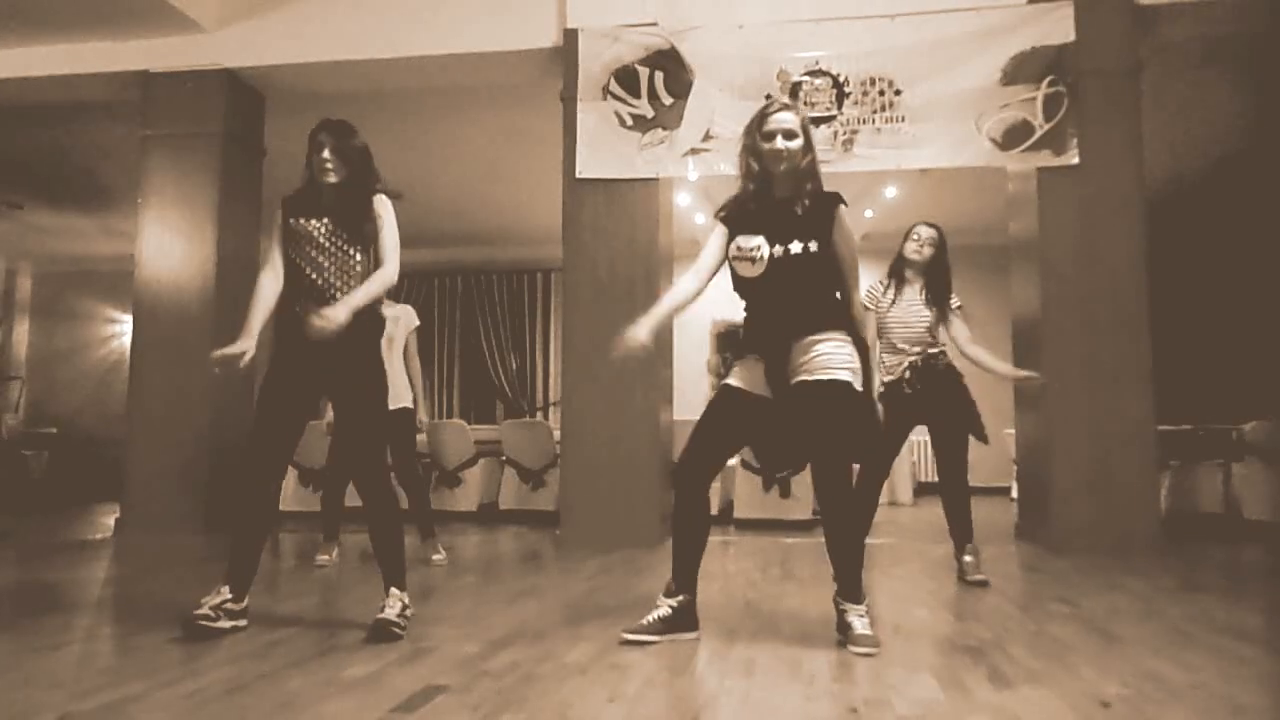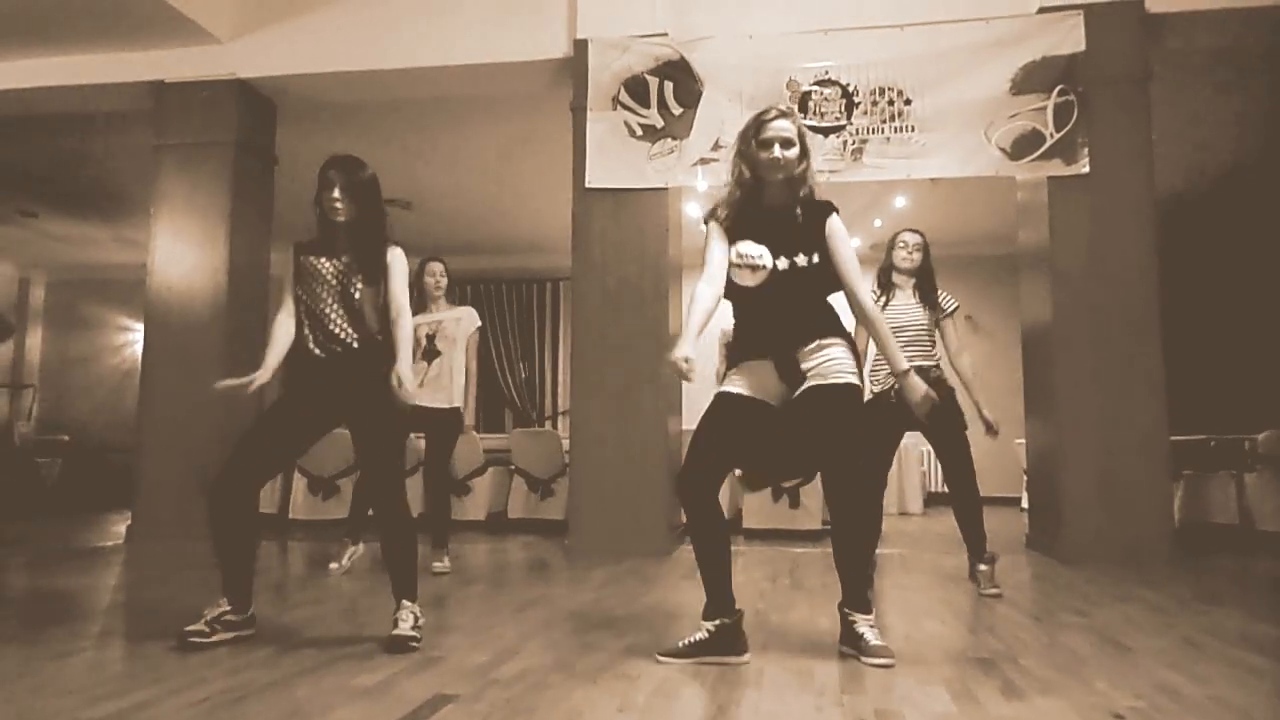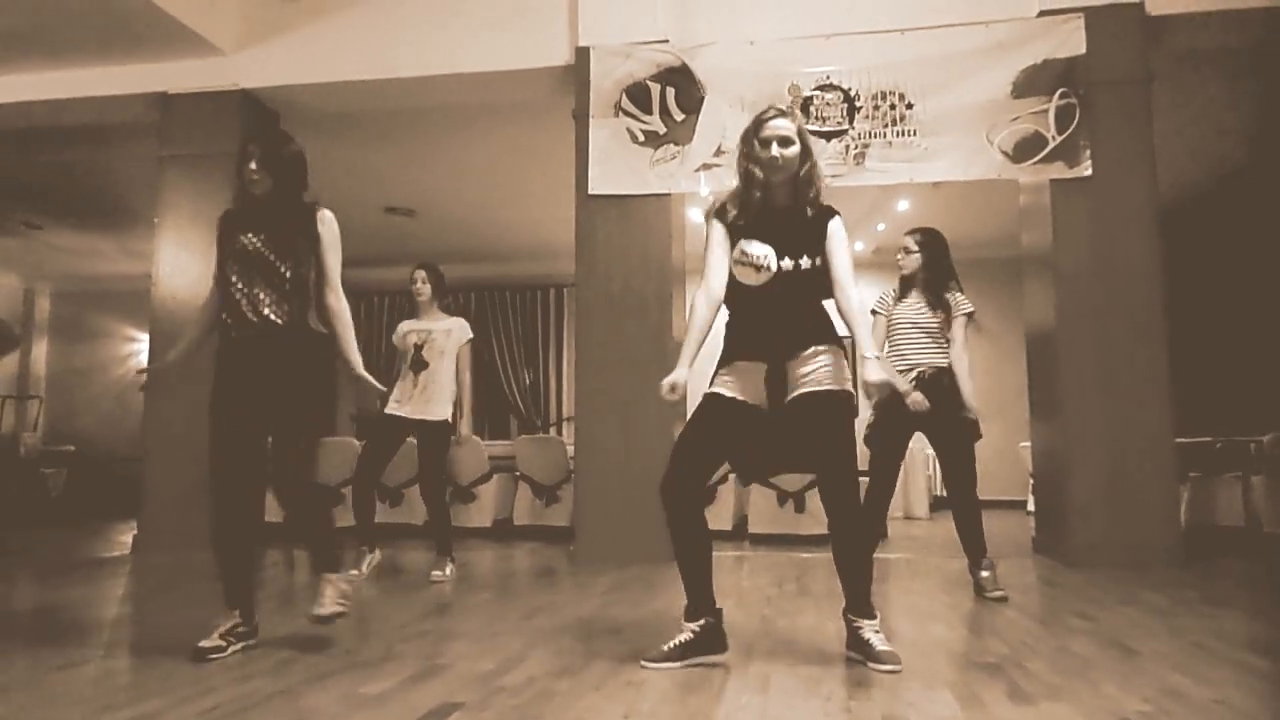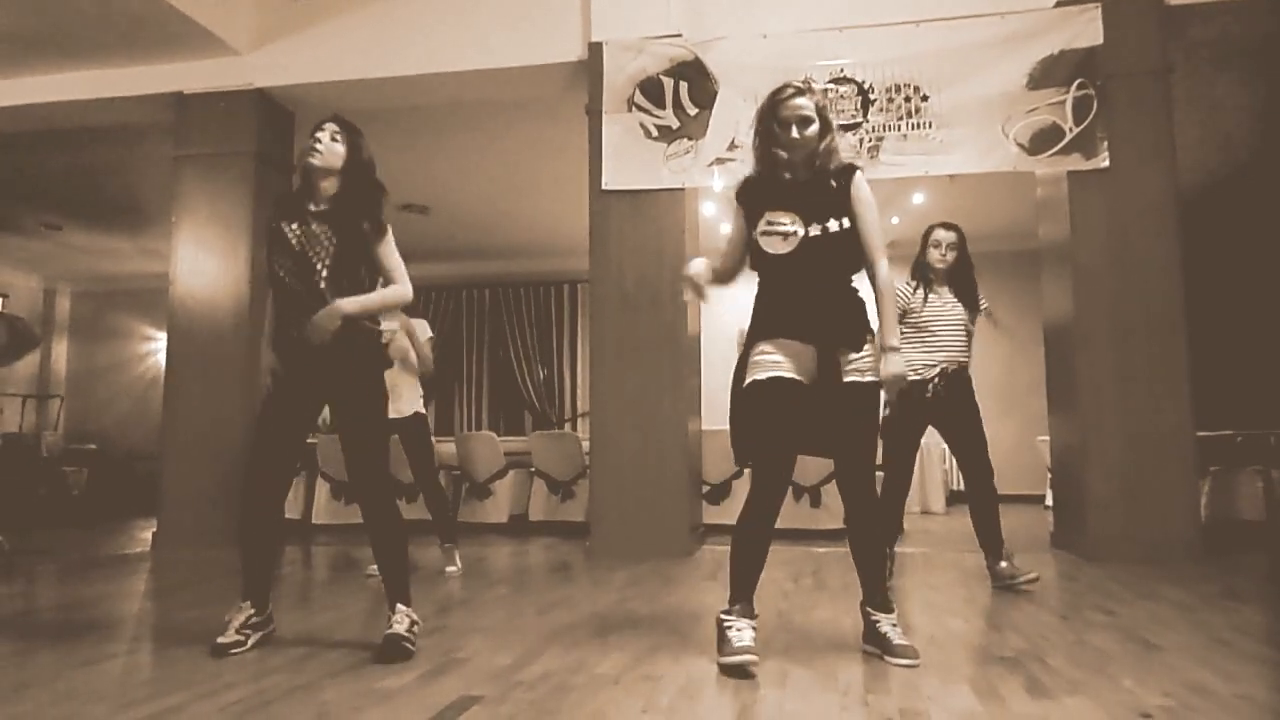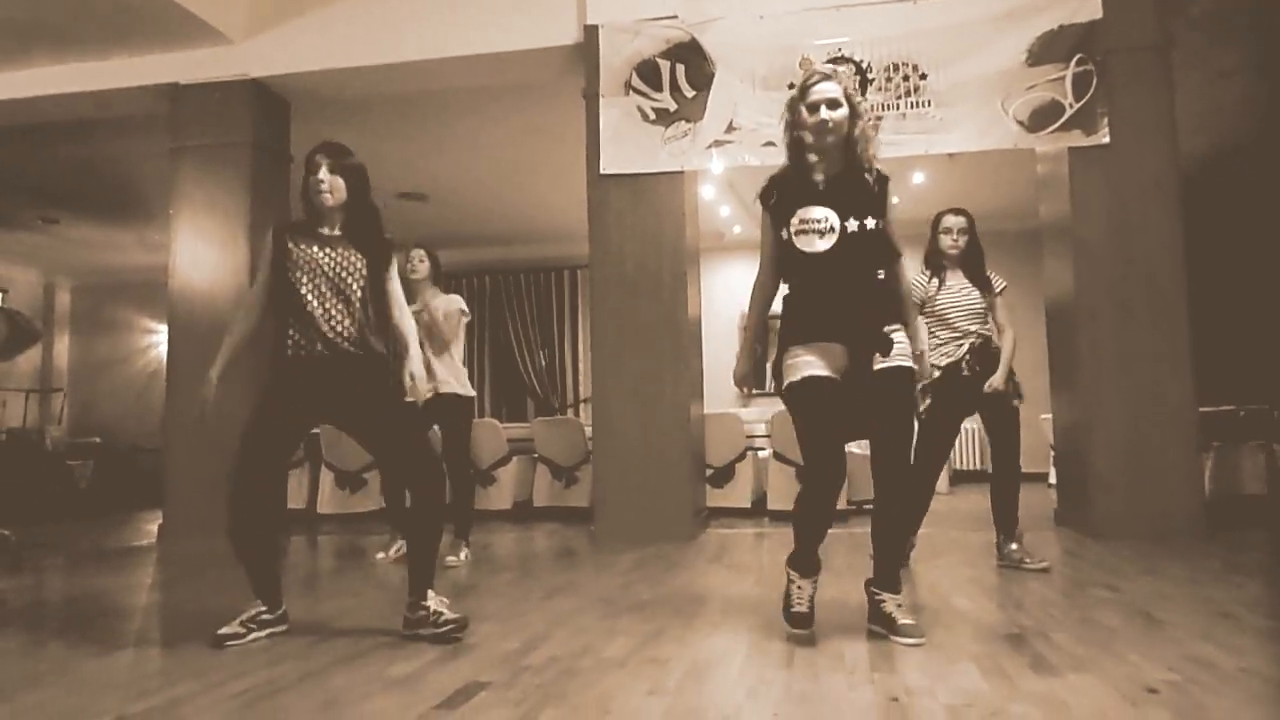
dt=1s
person 1, frame 1
left shoulder: (827, 208)
right shoulder: (736, 215)
left elbow: (852, 292)
right elbow: (695, 278)
left wrist: (860, 367)
right wrist: (649, 321)
left hip: (820, 347)
right hip: (759, 358)
left knee: (832, 479)
right knee: (691, 469)
left ankle: (851, 605)
right ankle: (679, 603)
person 1, frame 2
left shoulder: (821, 216)
right shoulder: (727, 219)
left elbow: (860, 293)
right elbow: (709, 283)
left wrist: (903, 370)
right wrist: (685, 342)
left hip: (821, 352)
right hip: (754, 365)
left knee: (849, 488)
right knee: (693, 483)
left ankle: (857, 618)
right ankle: (722, 622)
person 1, frame 3
left shoulder: (823, 219)
right shoulder: (727, 217)
left elbow: (846, 290)
right elbow: (710, 290)
left wrist: (870, 358)
right wrist: (682, 364)
left hip: (812, 360)
right hip: (743, 368)
left knee: (842, 496)
right knee: (677, 487)
left ankle: (862, 624)
right ankle: (703, 625)
person 1, frame 4
left shoulder: (848, 181)
right shoulder: (755, 191)
left elbow: (879, 266)
right elbow: (728, 268)
left wrist: (892, 344)
right wrist: (699, 268)
left hip: (847, 343)
right hip: (778, 342)
left knee: (857, 483)
right knee: (769, 479)
left ankle: (879, 616)
right ankle: (739, 617)
person 1, frame 5
left shoulder: (873, 184)
right shoulder: (781, 191)
left elbow: (894, 265)
right elbow: (767, 278)
left wrist: (914, 338)
right wrist: (747, 353)
left hip: (877, 333)
right hip: (811, 340)
left knee: (894, 467)
right knee: (825, 470)
left ankle: (884, 595)
right ankle: (803, 570)
person 2, frame 1
left shoulder: (374, 204)
right shoulder: (291, 210)
left elbow: (389, 271)
right elbow: (273, 273)
left wrist: (343, 307)
right wrist: (248, 337)
left hip: (355, 348)
right hip: (296, 348)
left knee: (368, 470)
right knee: (262, 469)
left ankle: (396, 594)
right ankle: (233, 594)
person 2, frame 2
left shoulder: (387, 255)
right shoulder: (303, 255)
left elbow: (401, 316)
right elbow: (288, 317)
left wrist: (403, 365)
right wrist: (264, 370)
left hip: (370, 382)
right hip: (311, 383)
left knee: (387, 494)
right knee: (232, 484)
left ankle: (406, 607)
right ankle: (236, 606)
person 2, frame 3
left shoulder: (316, 219)
right shoulder: (231, 224)
left elbow: (332, 296)
left wrist: (355, 364)
right wrist: (172, 358)
left hip: (298, 359)
right hip: (239, 361)
left knee: (290, 475)
right knee: (233, 487)
left ankle: (332, 575)
right ankle: (240, 614)
person 2, frame 4
left shoulder: (364, 218)
right shoulder: (284, 215)
left elbow: (402, 290)
right elbow: (279, 293)
left wrist: (343, 307)
right wrist: (270, 348)
left hip: (355, 362)
right hip: (297, 363)
left knee: (372, 487)
right knee: (262, 483)
left ankle: (401, 611)
right ankle: (255, 608)
person 2, frame 5
left shoulder: (373, 244)
right shoulder: (283, 239)
left elbow: (397, 308)
right elbow: (255, 306)
left wrist: (413, 355)
right wrist: (218, 366)
left hip: (360, 376)
right hip: (294, 377)
left knee: (426, 473)
right knee: (248, 491)
left ankle: (421, 601)
right ankle: (270, 606)
person 3, frame 1
left shoulder: (943, 296)
right shoulder: (878, 292)
left elbow: (966, 344)
right elbow: (866, 348)
left wrist: (1010, 371)
left hip: (939, 386)
right hip: (896, 391)
left knee: (953, 473)
right knee: (871, 471)
left ankle: (965, 553)
right ankle: (853, 553)
person 3, frame 2
left shoulder: (937, 299)
right shoulder: (872, 300)
left elbow: (958, 353)
right elbow: (858, 355)
left wrist: (980, 404)
left hip: (934, 393)
right hip: (886, 398)
left knee: (962, 478)
left ankle: (980, 562)
person 3, frame 3
left shoulder: (953, 300)
right shoulder: (889, 300)
left elbow: (959, 351)
right elbow: (875, 350)
left wrist: (969, 398)
right wrist: (904, 391)
left hip: (942, 394)
right hip: (896, 396)
left knee: (961, 481)
right knee: (880, 484)
left ankle: (981, 567)
person 3, frame 4
left shoulder: (969, 296)
right shoulder: (907, 292)
left hip: (957, 392)
right hip: (913, 392)
left knee: (980, 475)
right knee: (896, 477)
left ankle: (999, 561)
right ankle: (884, 556)
person 3, frame 5
left shoulder: (987, 279)
right shoulder: (921, 283)
left elbow: (1007, 332)
left wrist: (1003, 372)
left hip: (990, 372)
right hip: (949, 378)
left knee: (1007, 459)
right knee: (927, 461)
left ankle: (1009, 544)
person 4, frame 1
left shoulder: (403, 313)
left elbow: (413, 360)
left wrist: (421, 405)
right wrist: (331, 407)
left hip: (397, 404)
left knee: (408, 472)
right knee: (337, 473)
left ankle: (430, 538)
right ankle: (330, 540)
person 4, frame 2
left shoulder: (466, 315)
right shoulder: (413, 323)
left elbow: (471, 364)
right elbow: (409, 363)
left wrist: (469, 407)
left hip: (447, 405)
right hip: (411, 402)
left knee: (436, 474)
left ankle: (440, 548)
right ankle: (353, 540)
person 4, frame 3
left shoulder: (457, 327)
right shoulder: (404, 328)
left elbow: (464, 375)
right elbow: (404, 370)
left wrist: (466, 418)
right wrist: (395, 398)
left hip: (436, 415)
right hip: (398, 410)
left knee: (431, 487)
right knee: (364, 476)
left ankle: (445, 556)
right ankle: (367, 547)
person 4, frame 4
left shoulder: (418, 326)
left elbow: (427, 368)
left wrist: (411, 335)
left hip: (410, 411)
left knee: (427, 479)
left ankle: (449, 546)
person 4, frame 5
left shoulder: (452, 302)
right shoulder: (405, 310)
left elbow: (444, 340)
left wrist: (429, 303)
left hip: (453, 393)
left knee: (458, 467)
left ankle: (460, 541)
right ankle: (399, 535)
